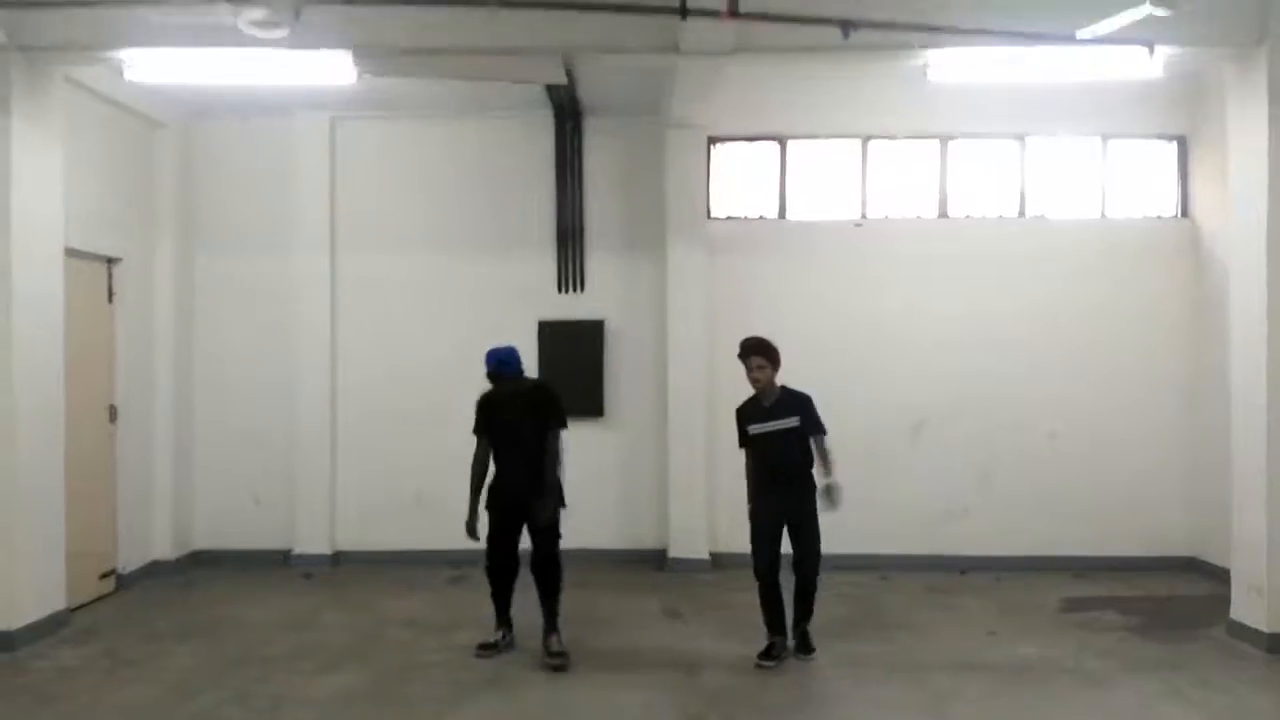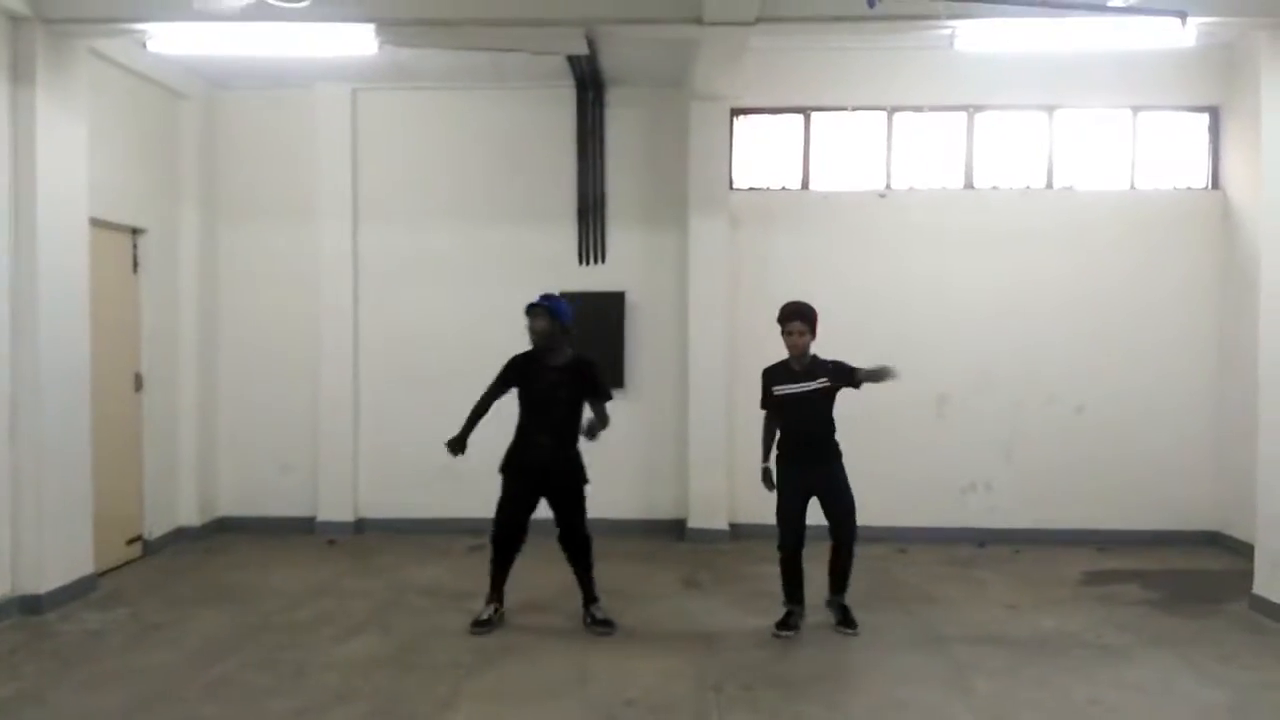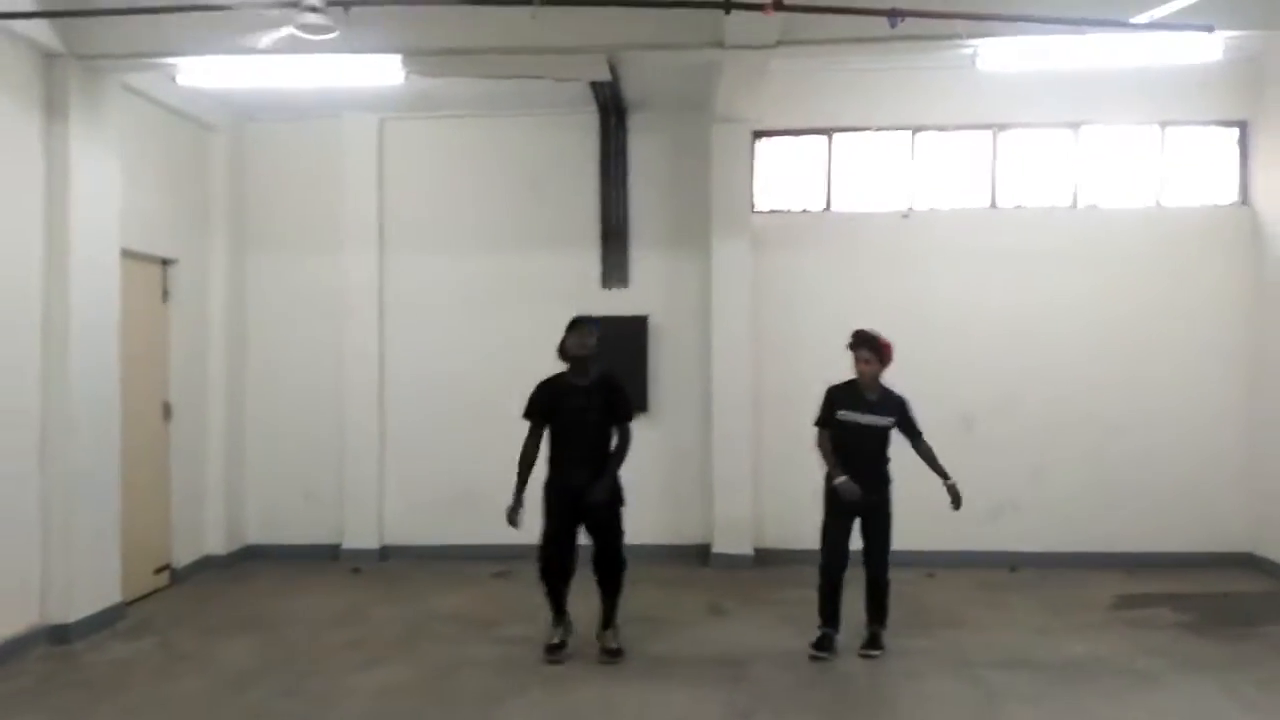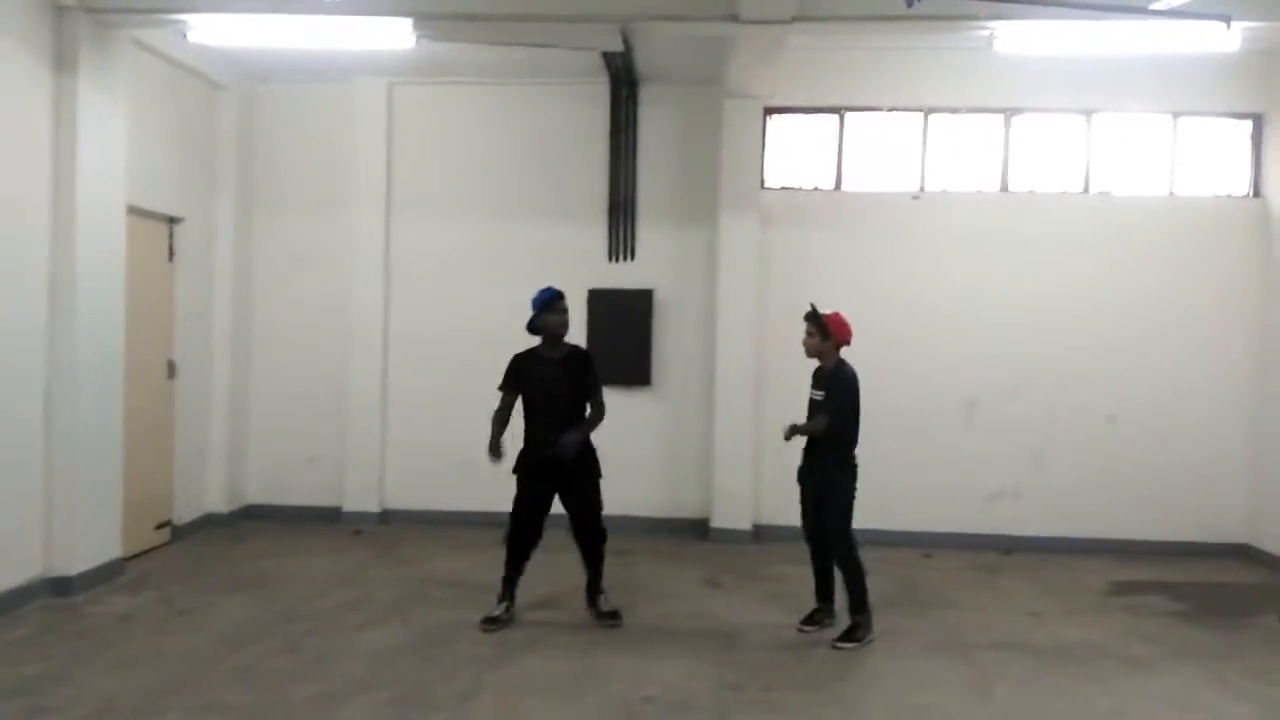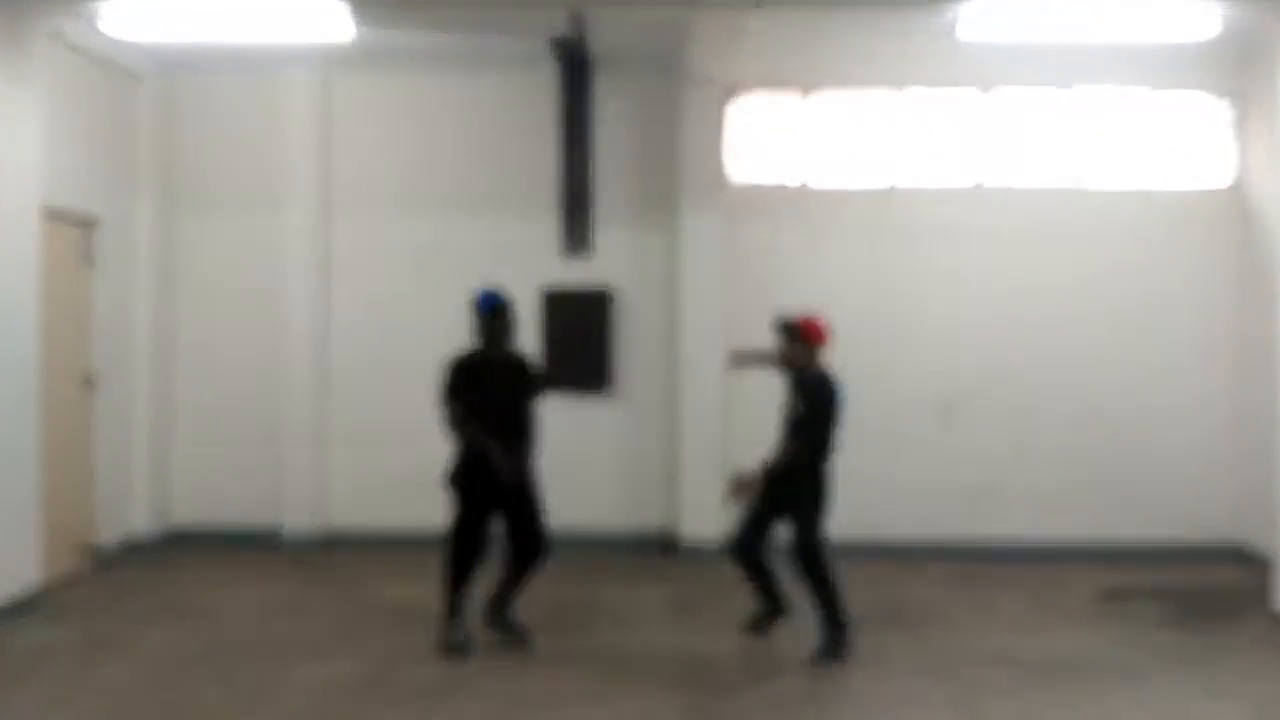
dt=1s
person 1, frame 1
left shoulder: (544, 396)
right shoulder: (488, 403)
left elbow: (552, 448)
right elbow: (482, 453)
left wrist: (550, 497)
right wrist: (472, 507)
left hip: (540, 491)
right hip: (504, 492)
left knee: (546, 559)
right knee: (499, 561)
left ankle: (552, 634)
right ankle: (503, 629)
person 1, frame 2
left shoulder: (582, 369)
right shoulder: (522, 364)
left elbow: (602, 413)
right elbow: (490, 396)
left wrist: (595, 426)
right wrist: (464, 434)
left hip: (563, 465)
right hip: (522, 462)
left knee: (575, 536)
right knee: (505, 533)
left ankle: (591, 604)
right ankle: (494, 604)
person 1, frame 3
left shoulder: (609, 387)
right shoulder: (550, 389)
left elbow: (623, 439)
right elbow: (532, 442)
left wrist: (605, 480)
right wrist: (518, 495)
left hip: (601, 487)
right hip: (562, 488)
left knee: (609, 560)
right knee: (554, 561)
left ankle: (608, 628)
right ankle: (559, 624)
person 1, frame 4
left shoulder: (581, 360)
right shoulder: (522, 363)
left elbow: (598, 408)
right elbow: (505, 408)
left wrist: (579, 433)
right wrist: (496, 437)
left hip: (577, 459)
right hip: (535, 460)
left knee: (590, 529)
right knee: (521, 531)
left ankle: (596, 596)
right ankle: (506, 600)
person 1, frame 5
left shoulder: (521, 366)
right shoulder: (466, 367)
left elbow: (526, 417)
right elbow: (456, 422)
left wrist: (523, 458)
right wrist: (495, 452)
left hip: (514, 468)
right hip: (479, 470)
left knee: (531, 542)
right knee: (467, 547)
left ankle: (499, 609)
right ankle: (454, 621)
person 2, frame 1
left shoulder: (800, 402)
right shoulder: (745, 411)
left elbow: (818, 442)
left wrist: (828, 479)
right wrist: (752, 502)
left hip: (801, 496)
right hip: (766, 500)
left knee: (807, 567)
right knee: (765, 570)
left ankle: (802, 628)
right ankle: (777, 638)
person 2, frame 2
left shoulder: (829, 369)
right shoulder: (772, 375)
left elbow: (863, 375)
left wrist: (880, 372)
right wrist: (766, 462)
left hip: (828, 465)
right hip: (791, 470)
left knee: (845, 535)
right knee: (790, 542)
left ankle: (838, 599)
right ankle: (794, 608)
person 2, frame 3
left shoulder: (896, 403)
right shoulder: (837, 395)
left elbow: (918, 443)
right elbow: (823, 441)
left wrist: (947, 480)
right wrist: (839, 477)
left hip: (877, 490)
right hip: (841, 489)
left knee: (876, 564)
right knee: (832, 561)
left ankle: (876, 629)
right ankle: (828, 631)
person 2, frame 4
left shoulder: (843, 377)
right shoulder: (820, 373)
left elbow: (820, 424)
left wrist: (794, 429)
left hip: (838, 472)
right hip: (814, 468)
left knee: (840, 543)
right knee: (816, 539)
left ankle: (861, 620)
right ankle: (825, 606)
person 2, frame 5
left shoulder: (820, 390)
right shoulder: (801, 374)
left elbow: (795, 444)
right elbow: (779, 360)
left wrist: (755, 479)
right wrist: (751, 358)
left hip: (804, 483)
right hip: (778, 478)
left knee: (809, 558)
right knee: (744, 545)
left ankle: (837, 634)
right ankle: (772, 605)
